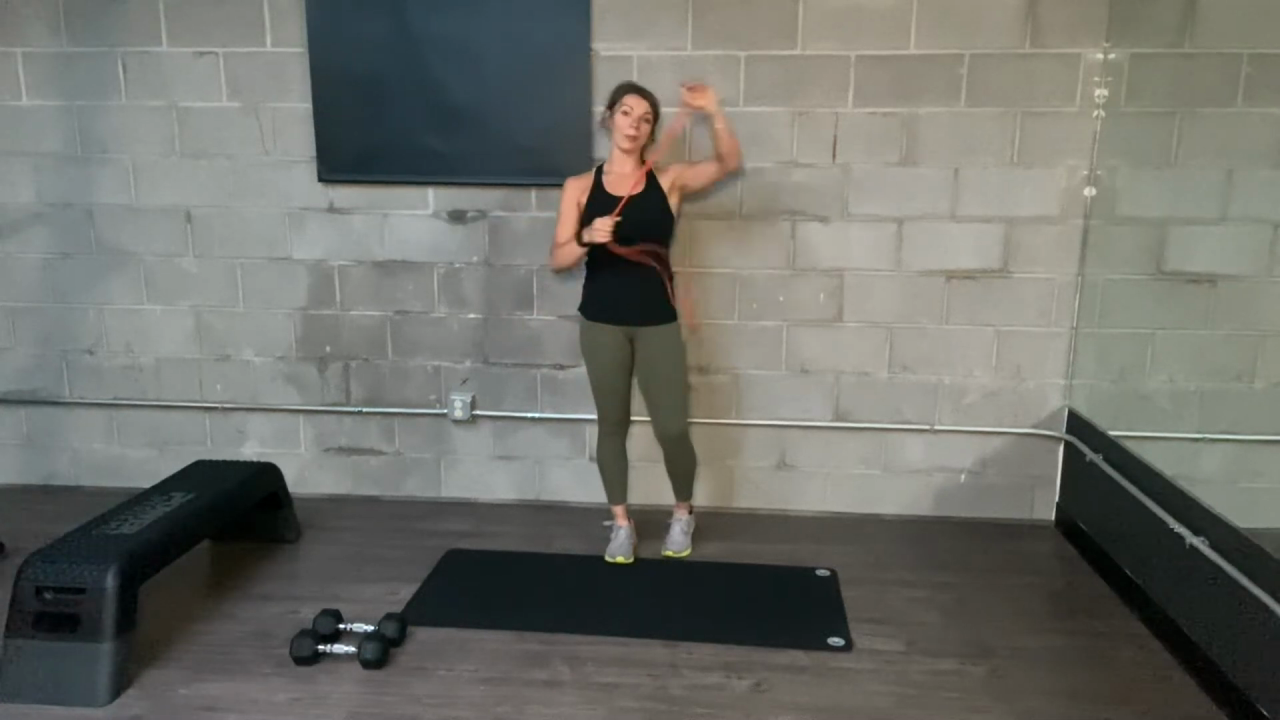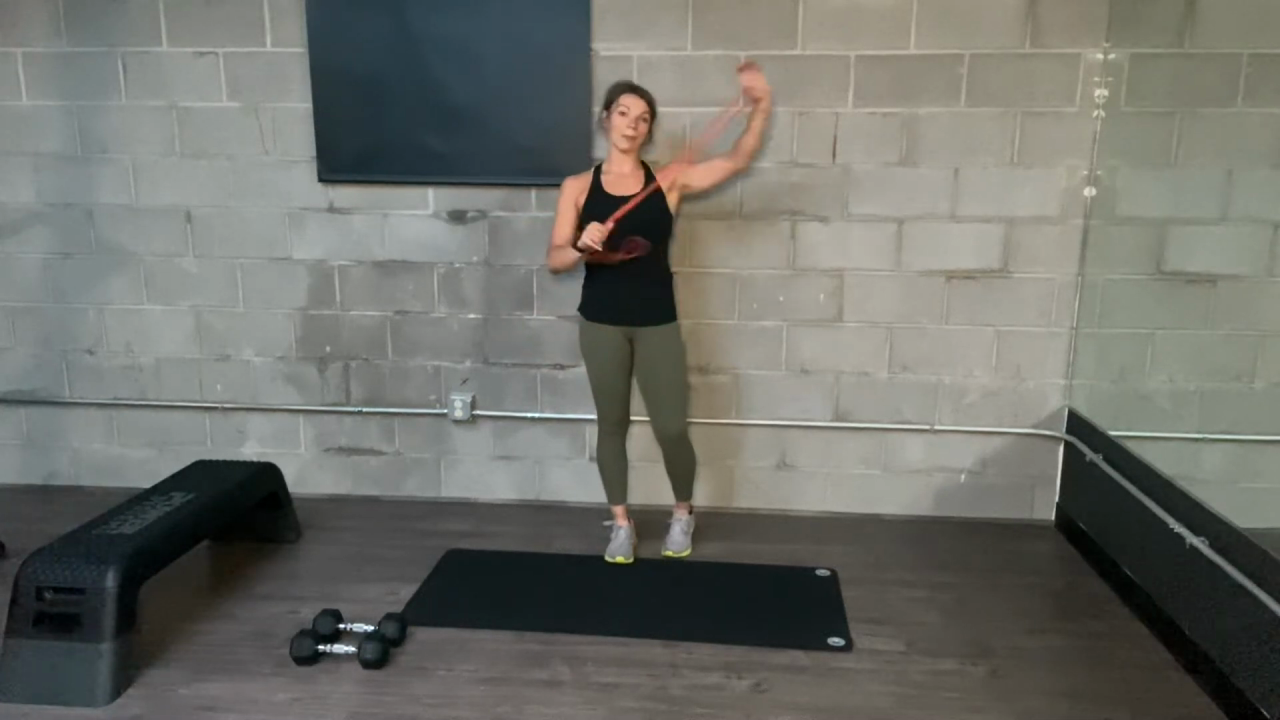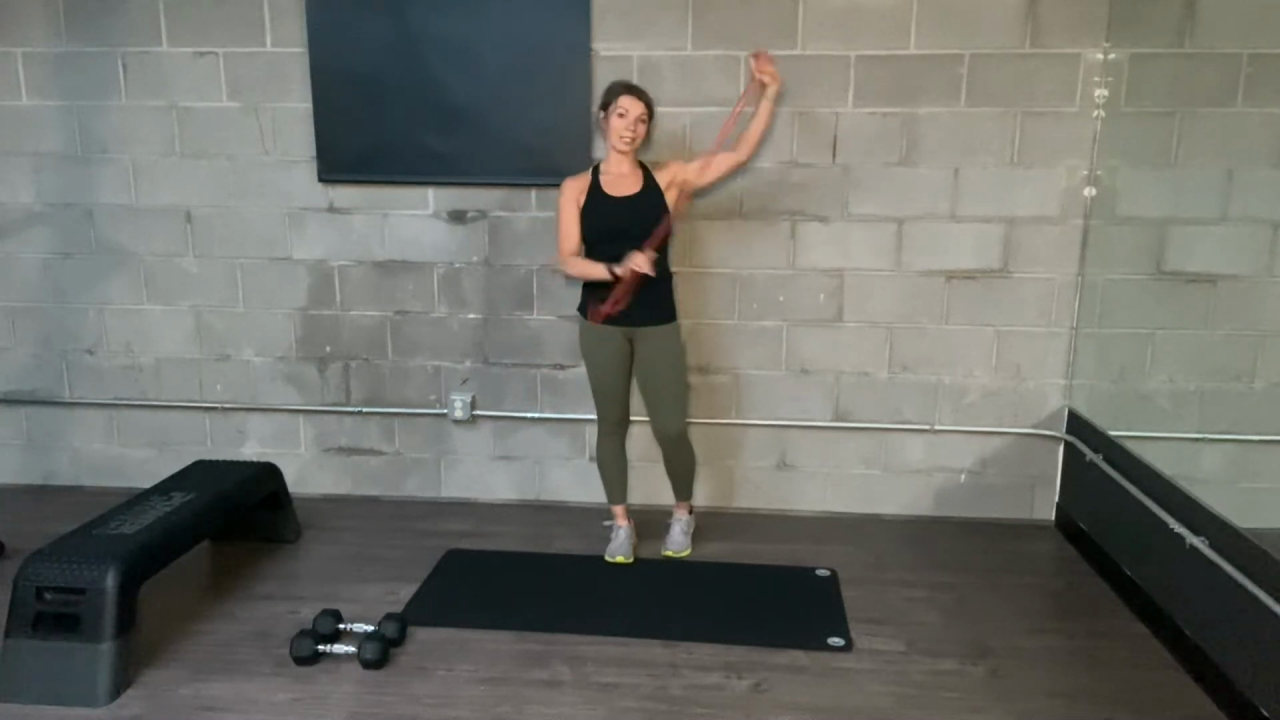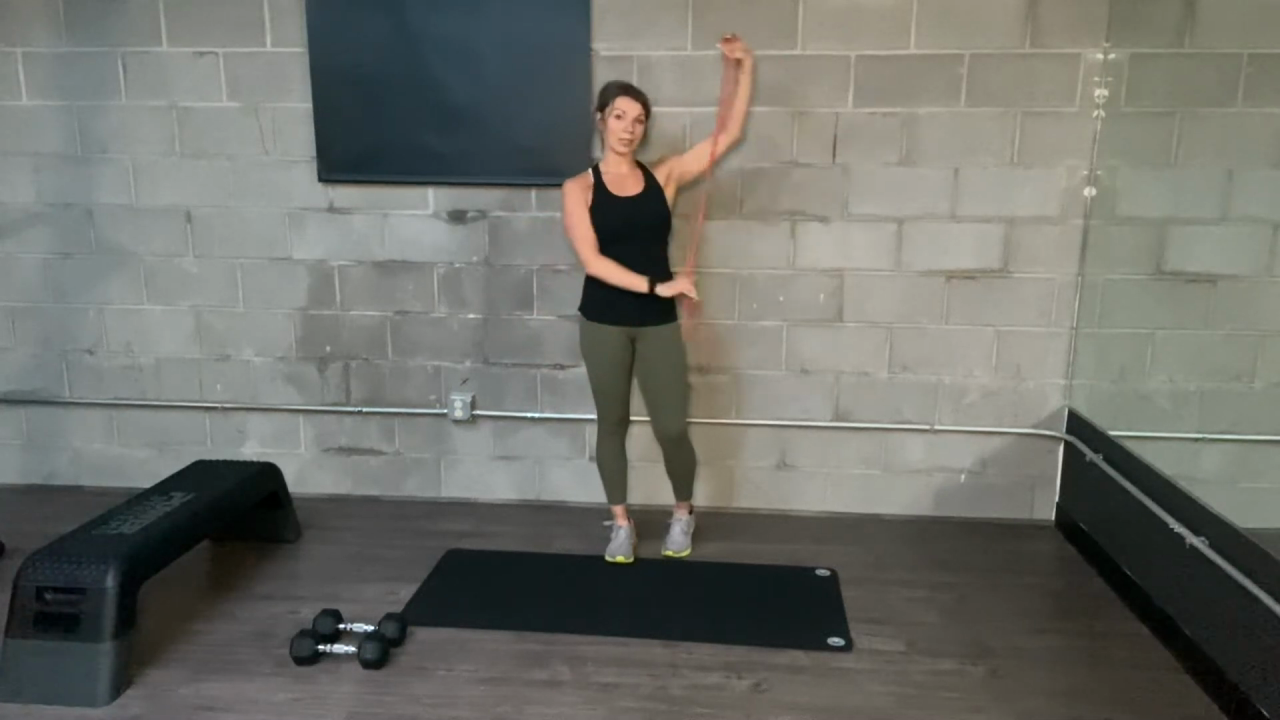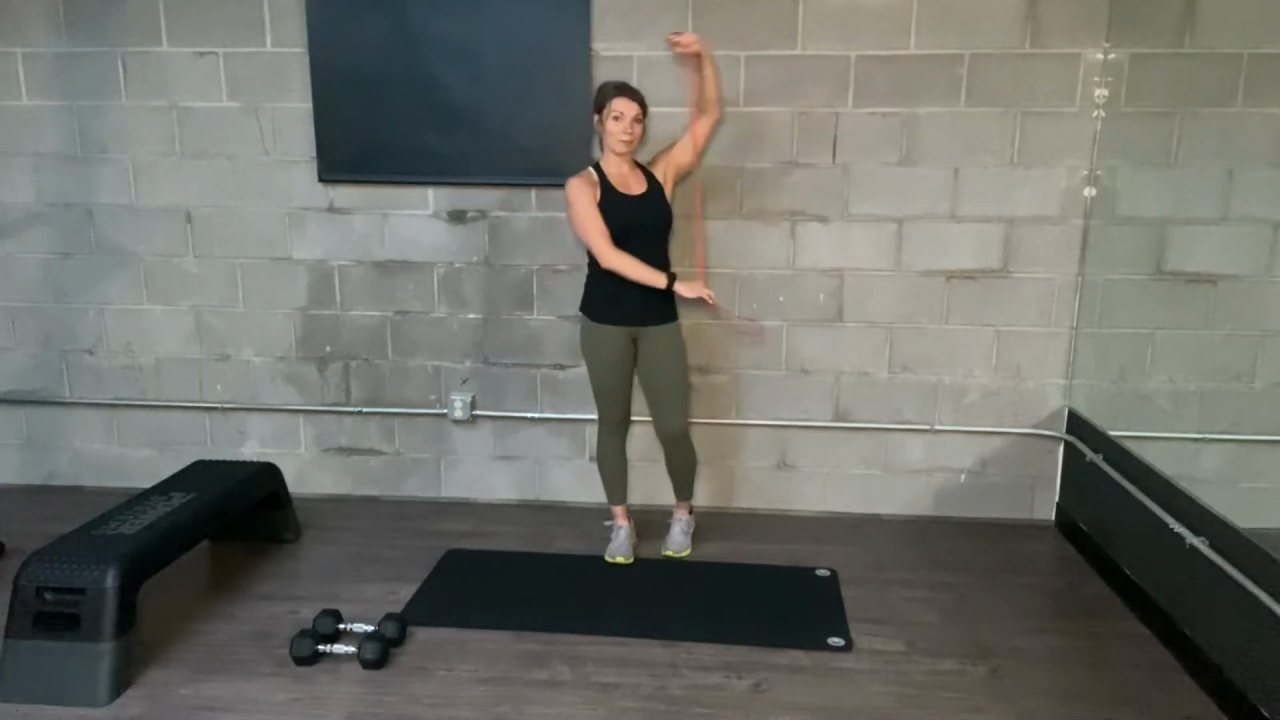
dt=0.2s
person 1, frame 1
left shoulder: (669, 179)
right shoulder: (580, 187)
left elbow: (729, 163)
right elbow: (558, 259)
left wrist: (712, 113)
right wrist: (587, 237)
left hip: (657, 322)
right hip: (602, 322)
left knee: (672, 429)
right knee: (612, 424)
left ankle: (682, 513)
right ankle: (621, 523)
person 1, frame 2
left shoulder: (669, 179)
right shoulder: (578, 187)
left elbow: (739, 159)
right elbow: (555, 259)
left wrist: (760, 105)
right wrist: (581, 245)
left hip: (657, 322)
right hip: (601, 322)
left knee: (671, 428)
right knee: (612, 424)
left ankle: (682, 514)
right ankle: (621, 523)
person 1, frame 3
left shoulder: (668, 178)
right shoulder: (577, 188)
left elbow: (740, 154)
right elbow: (568, 261)
left wrist: (769, 92)
right wrist: (615, 268)
left hip: (657, 323)
right hip: (603, 323)
left knee: (671, 429)
right knee: (611, 424)
left ankle: (682, 514)
right ankle: (621, 523)
person 1, frame 4
left shoulder: (664, 175)
right shoulder: (580, 188)
left elbow: (729, 135)
right elbow: (591, 262)
left wrist: (744, 69)
right wrist: (656, 285)
left hip: (658, 323)
right hip: (604, 322)
left knee: (672, 428)
right knee: (612, 424)
left ankle: (683, 513)
right ankle: (621, 523)
person 1, frame 5
left shoulder: (661, 173)
right shoulder: (582, 185)
left elbow: (706, 118)
right elbow: (607, 255)
left wrist: (700, 60)
right wrist: (674, 282)
left hip: (659, 322)
right hip: (605, 322)
left knee: (674, 427)
right knee: (612, 424)
left ankle: (682, 514)
right ankle: (621, 523)
